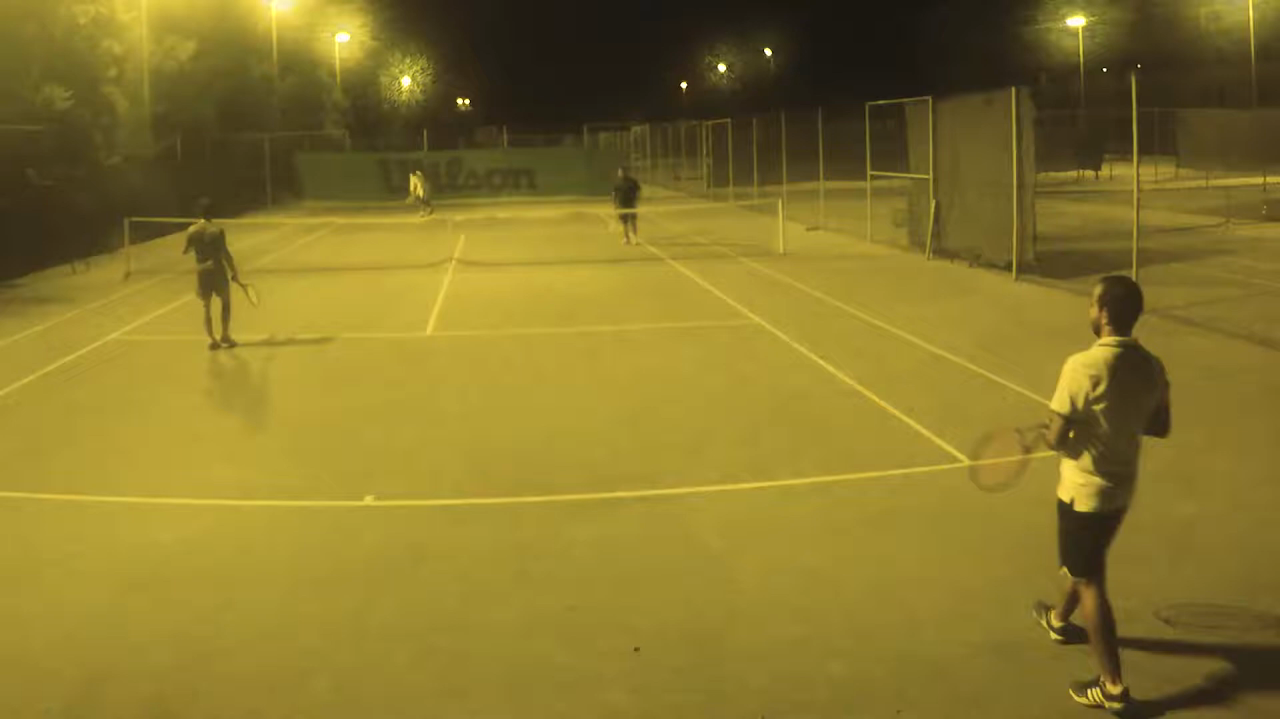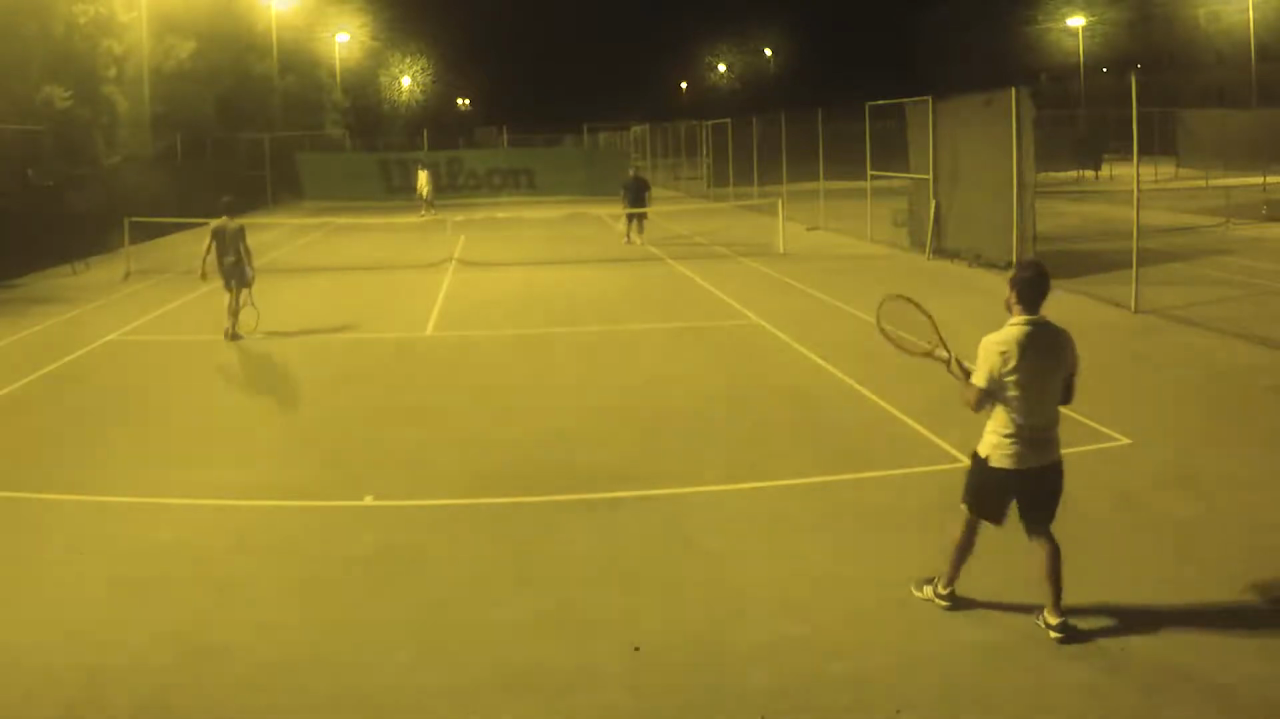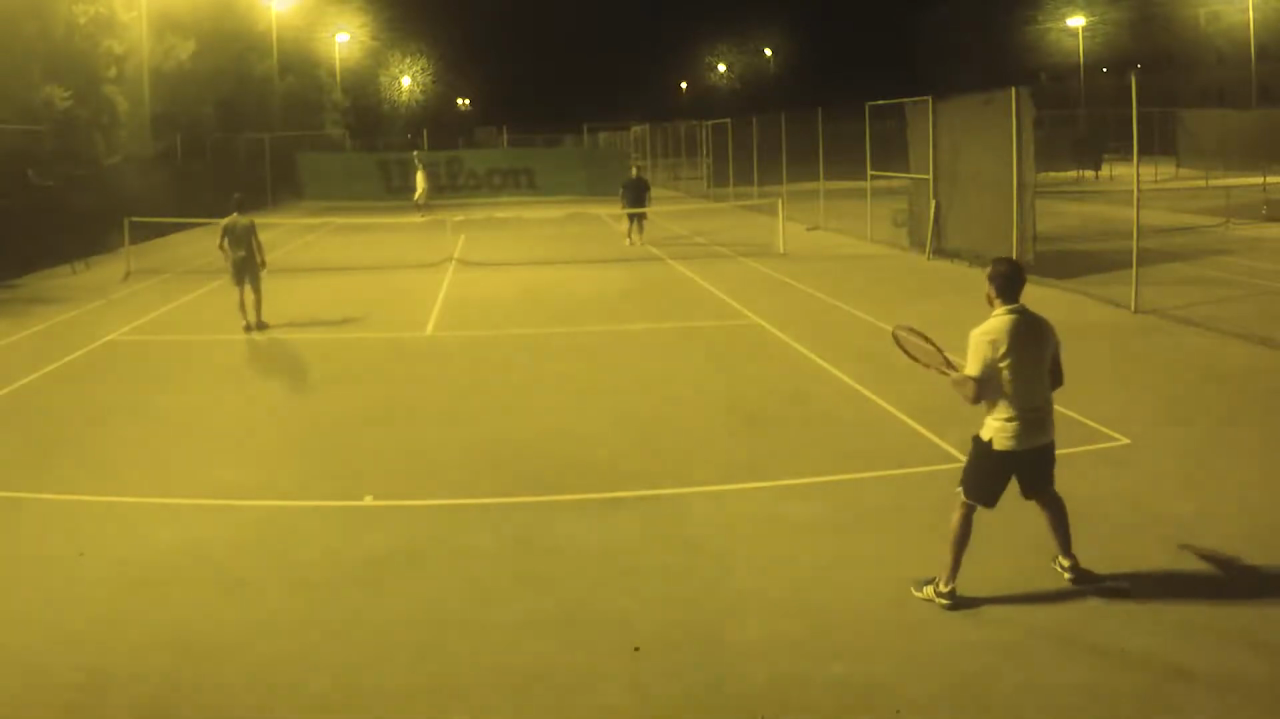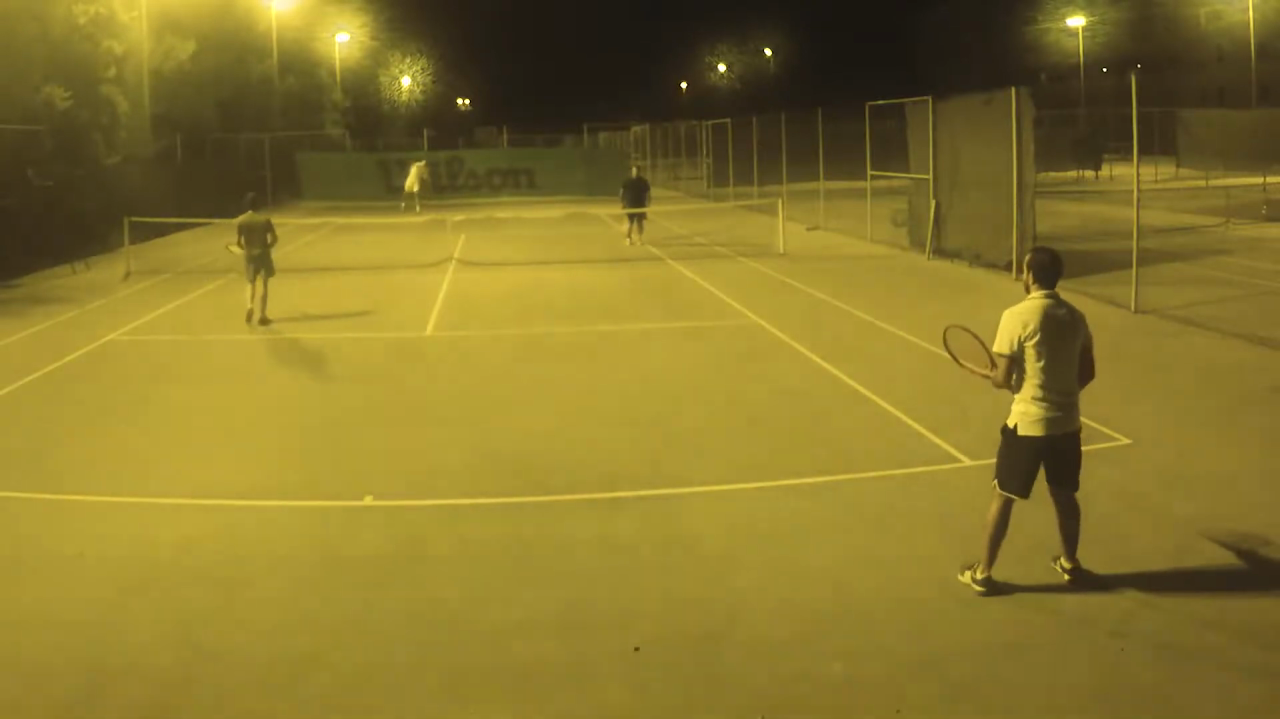
dt=0.7s
person 1, frame 1
left shoulder: (1082, 367)
right shoulder: (1152, 367)
left elbow: (1057, 439)
right elbow: (1160, 427)
left wrist: (1050, 432)
left hip: (1085, 491)
right hip: (1121, 488)
left knee: (1090, 582)
right knee: (1080, 567)
left ankle: (1113, 687)
right ankle: (1060, 620)
person 1, frame 2
left shoulder: (997, 344)
right shoulder: (1062, 341)
left elbow: (976, 402)
right elbow: (1065, 396)
left wrist: (964, 378)
left hip: (1000, 453)
right hip: (1045, 453)
left knee: (971, 520)
right knee: (1040, 530)
left ankle: (944, 588)
right ankle: (1054, 614)
person 1, frame 3
left shoulder: (985, 335)
right shoulder: (1044, 327)
left elbow: (974, 396)
right elbow: (1056, 380)
left wrist: (958, 381)
left hip: (1002, 436)
right hip: (1040, 432)
left knee: (966, 505)
right knee: (1046, 496)
left ankle: (945, 585)
right ankle: (1069, 561)
person 1, frame 4
left shoulder: (1016, 316)
right shoulder: (1075, 317)
left elbow: (1004, 378)
right elbow: (1087, 373)
left wrist: (993, 377)
left hip: (1028, 423)
right hip: (1067, 421)
left knee: (1003, 496)
right knee: (1063, 494)
left ankle: (982, 573)
right ankle: (1070, 563)
